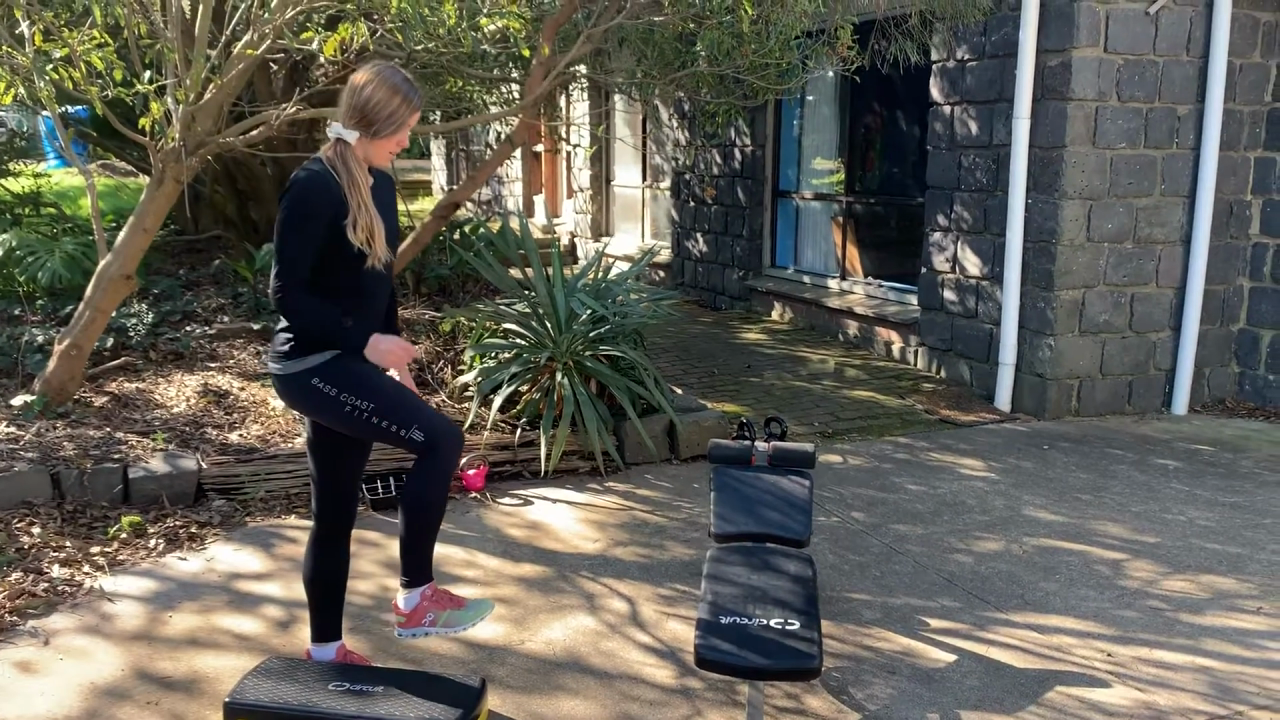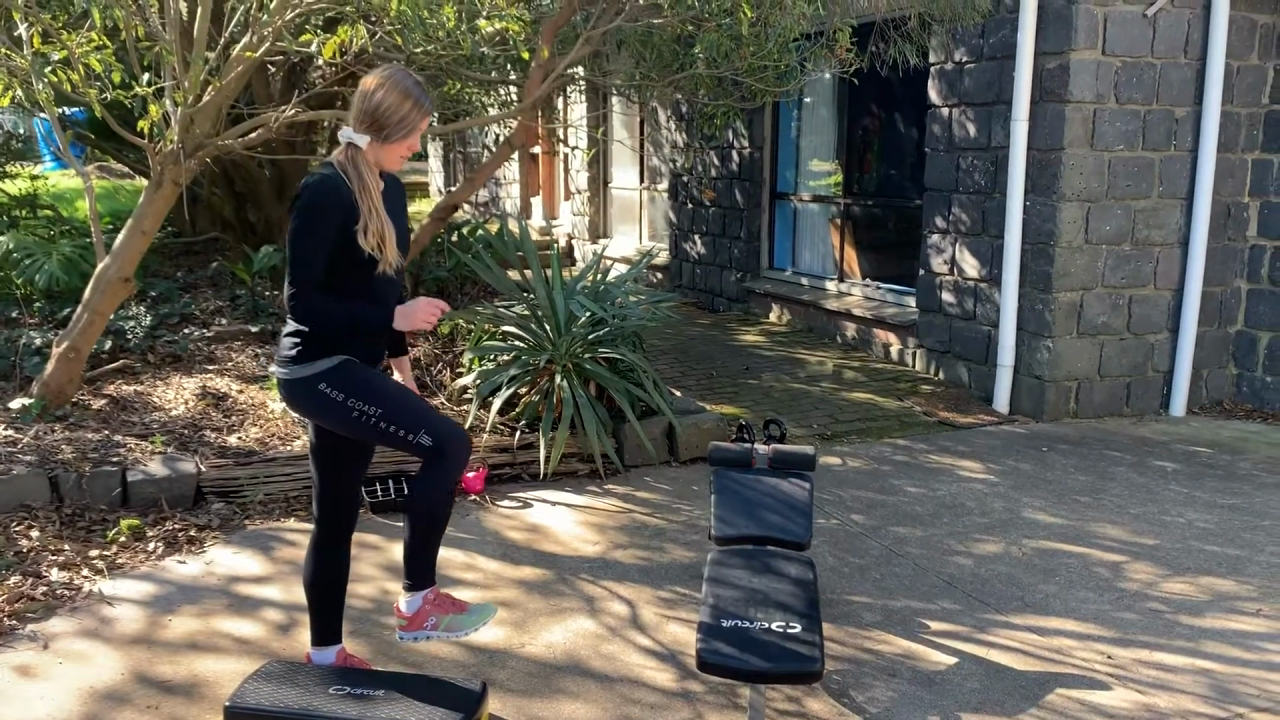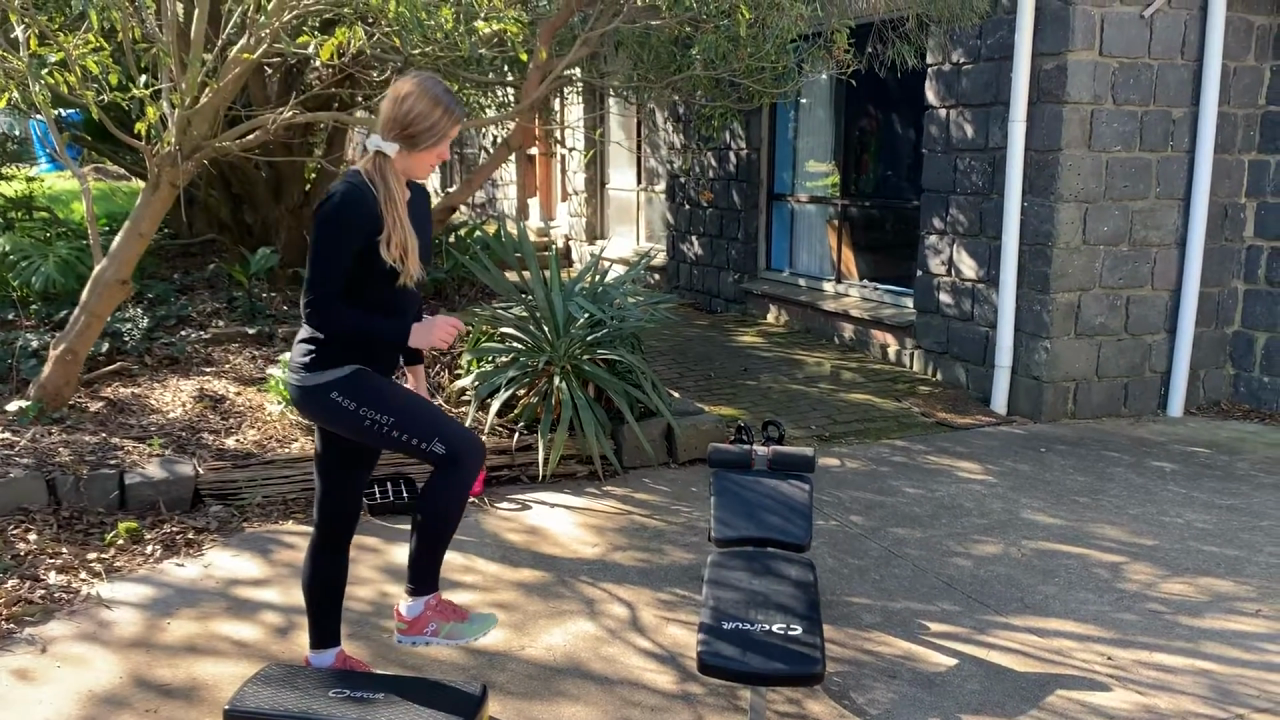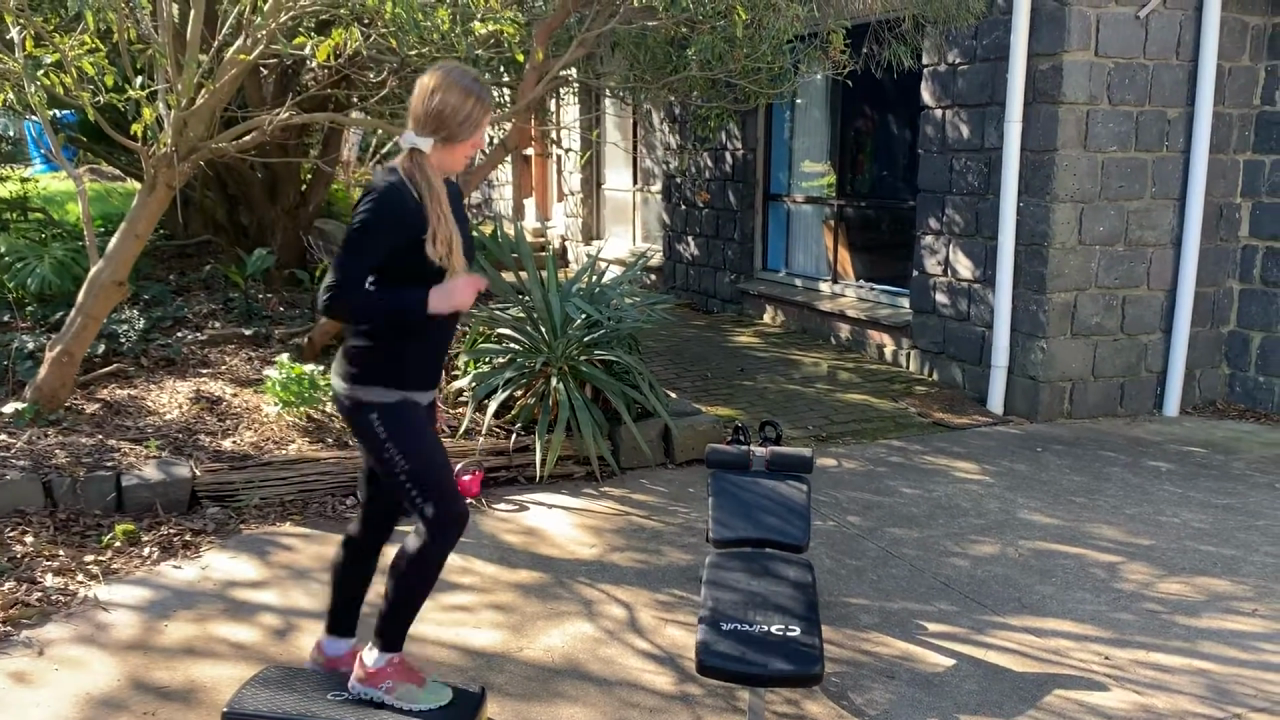
dt=0.2s
person 1, frame 1
left shoulder: (379, 185)
right shoulder: (313, 186)
right elbow: (287, 294)
left wrist: (394, 359)
right wrist: (368, 344)
left hip: (343, 364)
right hip: (311, 365)
left knee: (336, 510)
right knee: (440, 439)
left ankle: (326, 648)
right ankle: (416, 596)
person 1, frame 2
left shoulder: (389, 189)
right shoulder: (325, 191)
right elbow: (302, 301)
left wrist: (399, 363)
right wrist: (396, 319)
left hip: (350, 368)
right hip: (316, 370)
left knee: (337, 514)
right knee: (448, 444)
left ankle: (326, 652)
right ankle: (418, 601)
person 1, frame 3
left shoulder: (413, 199)
right shoulder: (349, 201)
right elbow: (319, 311)
left wrist: (415, 371)
right wrist: (412, 334)
left hip: (362, 377)
right hip: (328, 379)
left knee: (338, 516)
right knee: (462, 451)
left ankle: (325, 654)
right ankle: (419, 606)
person 1, frame 4
left shoulder: (444, 192)
right shoulder: (391, 199)
right elbow: (336, 300)
right wrist: (433, 301)
left hip: (409, 387)
right hip: (379, 393)
left knee: (376, 520)
right knee: (447, 515)
left ankle: (335, 648)
right ankle: (380, 662)
